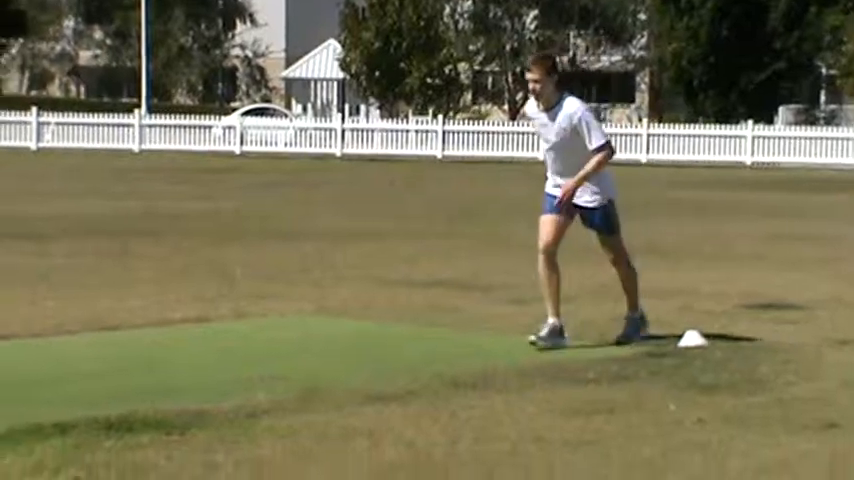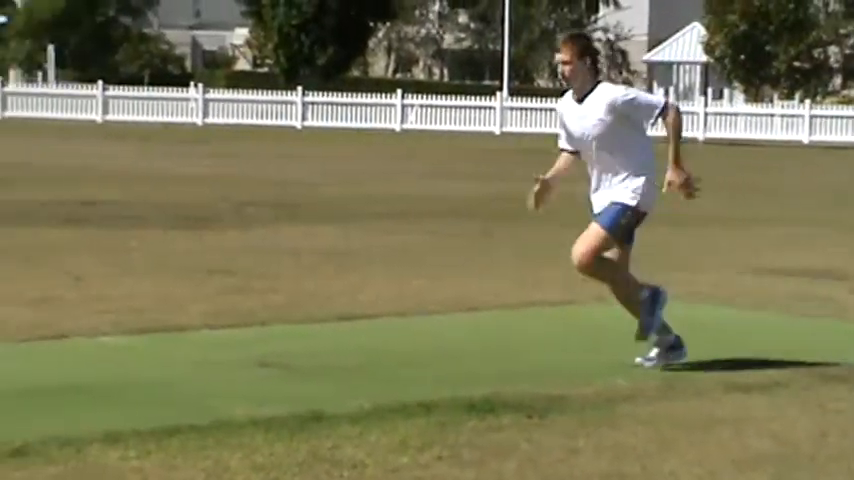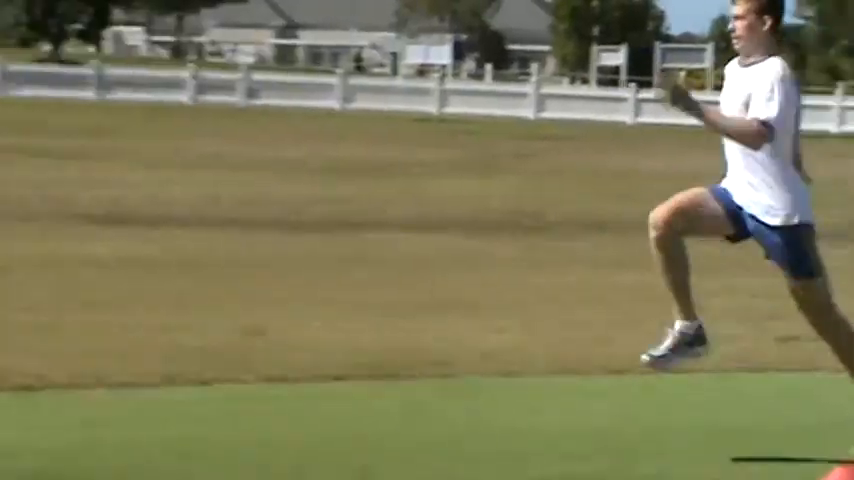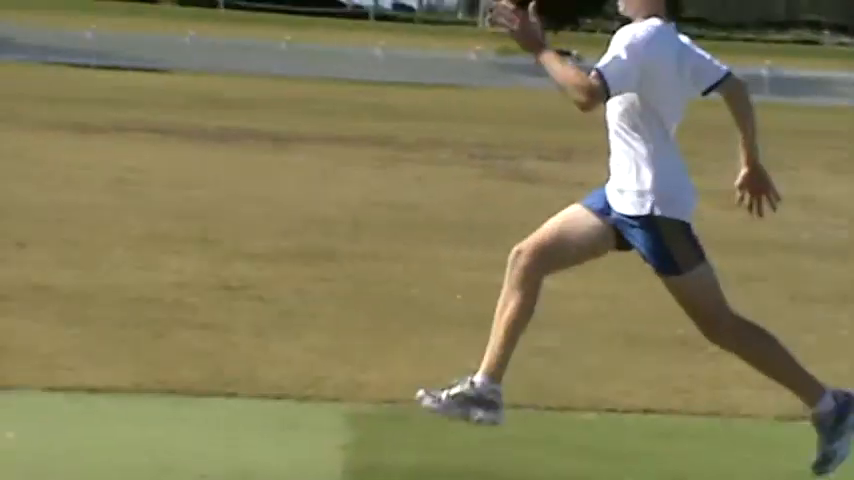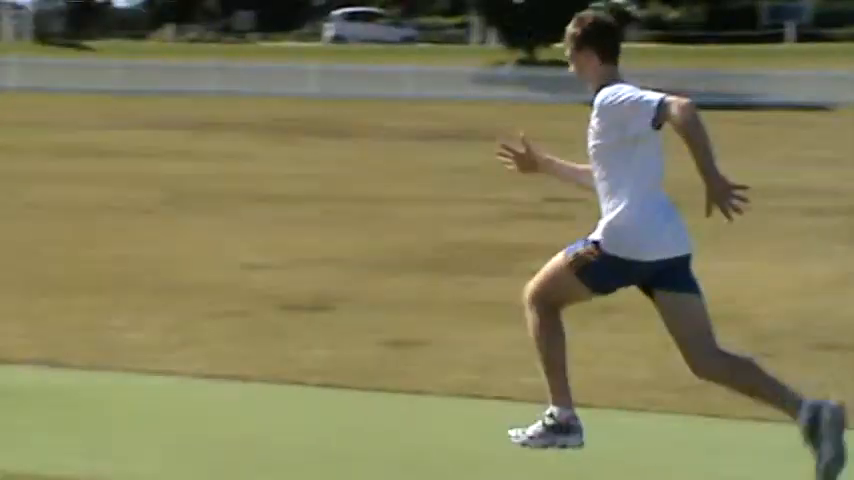
dt=1s
person 1, frame 1
left shoulder: (576, 111)
right shoulder: (531, 110)
left elbow: (606, 151)
left wrist: (576, 183)
left hip: (591, 190)
right hip: (557, 189)
left knee: (616, 256)
right knee: (545, 248)
left ankle: (635, 317)
right ankle: (555, 325)
person 1, frame 2
left shoulder: (616, 97)
right shoulder: (565, 107)
left elbow: (670, 110)
right elbow: (570, 154)
left wrist: (675, 166)
right wrist: (547, 180)
left hip: (632, 193)
right hip: (604, 194)
left knee: (583, 258)
right knee: (618, 277)
left ankle: (646, 295)
right ankle: (667, 341)
person 1, frame 3
left shoulder: (775, 73)
right shoulder: (736, 71)
left elbow: (757, 138)
left wrist: (693, 107)
left hip: (777, 206)
right hip: (737, 194)
left knee: (820, 315)
right knee: (662, 221)
right ankle: (688, 328)
person 1, frame 4
right shoulder: (675, 45)
left elbow: (587, 95)
right elbow: (736, 89)
left wrist: (538, 47)
right wrist: (751, 164)
left hip: (652, 202)
right hip: (623, 194)
left knee: (720, 326)
right knee: (527, 257)
right ankle: (482, 390)
person 1, frame 5
left shoulder: (612, 100)
right shoulder: (630, 101)
left elbow: (684, 107)
left wrist: (713, 177)
right wrist: (542, 164)
left hip: (621, 244)
right hip: (663, 245)
left knee: (537, 298)
right knee: (704, 362)
left ankle: (563, 417)
right ankle: (809, 414)
